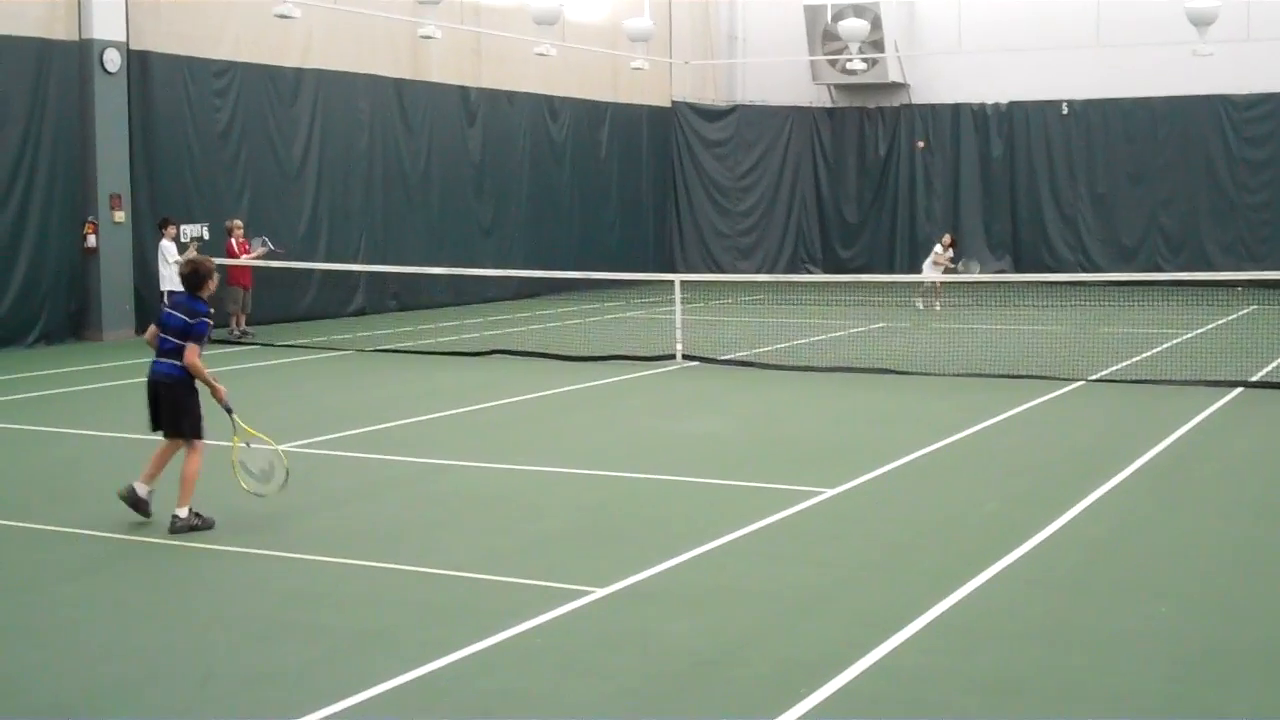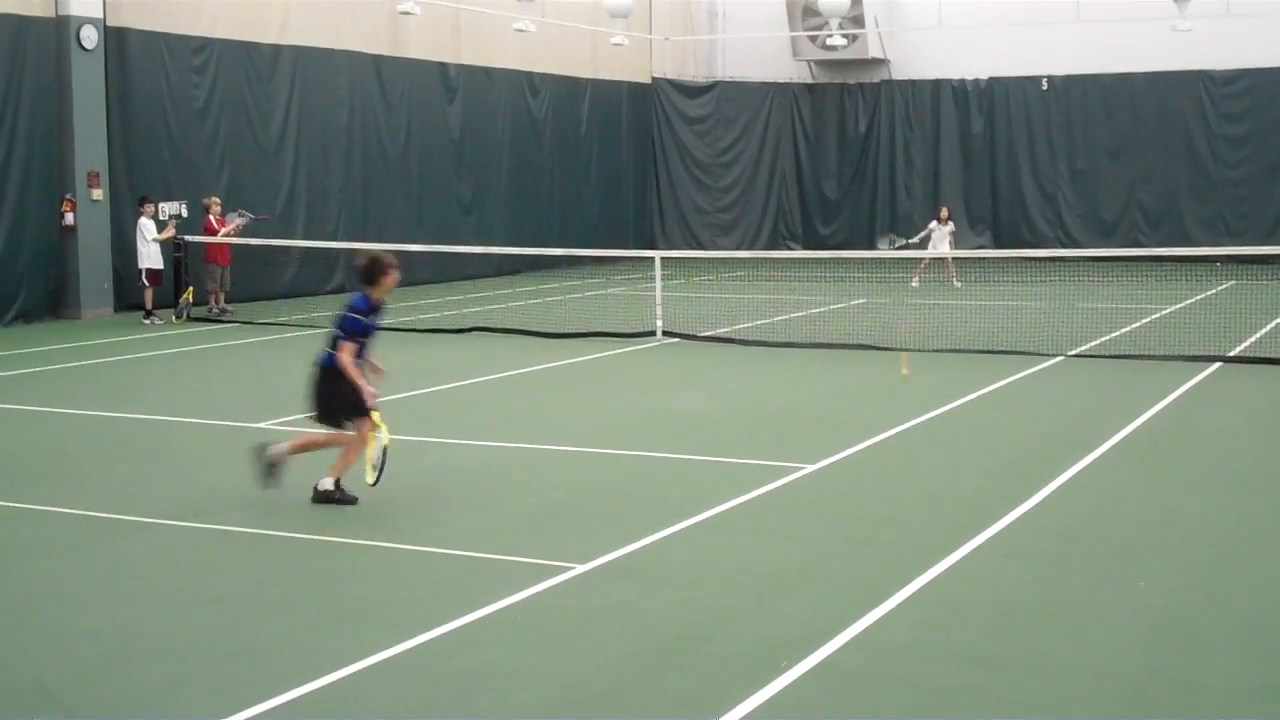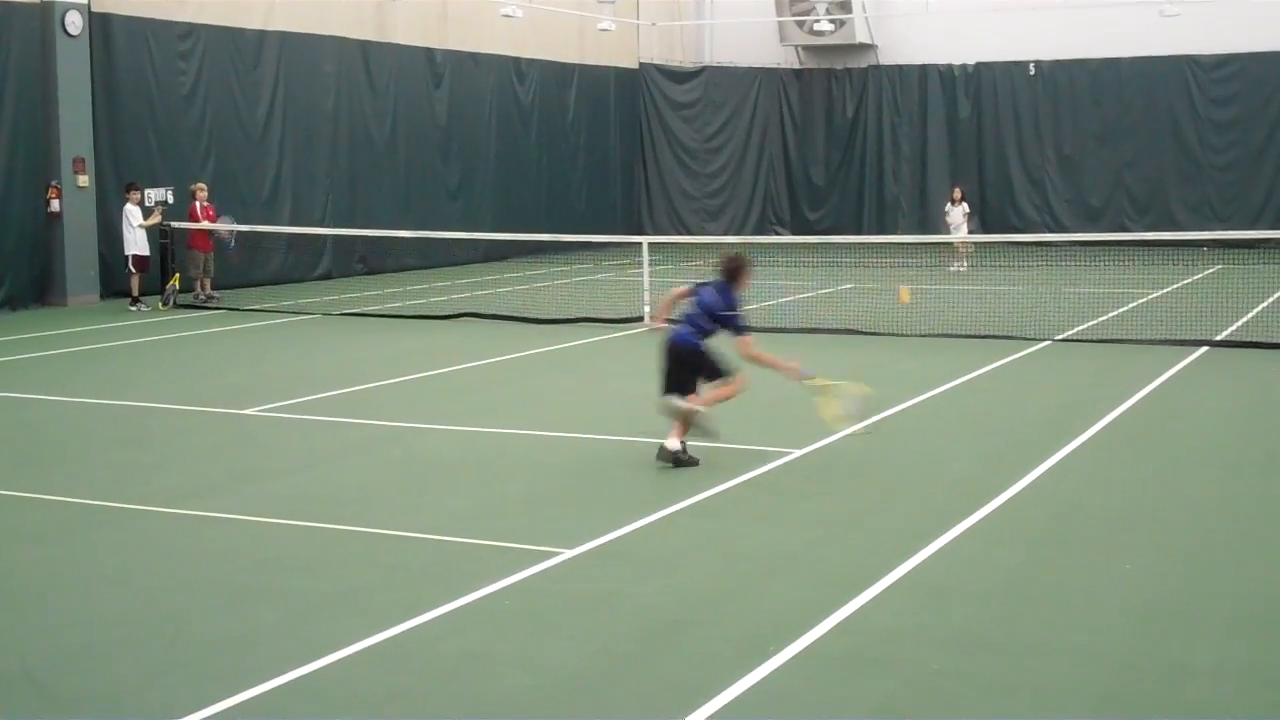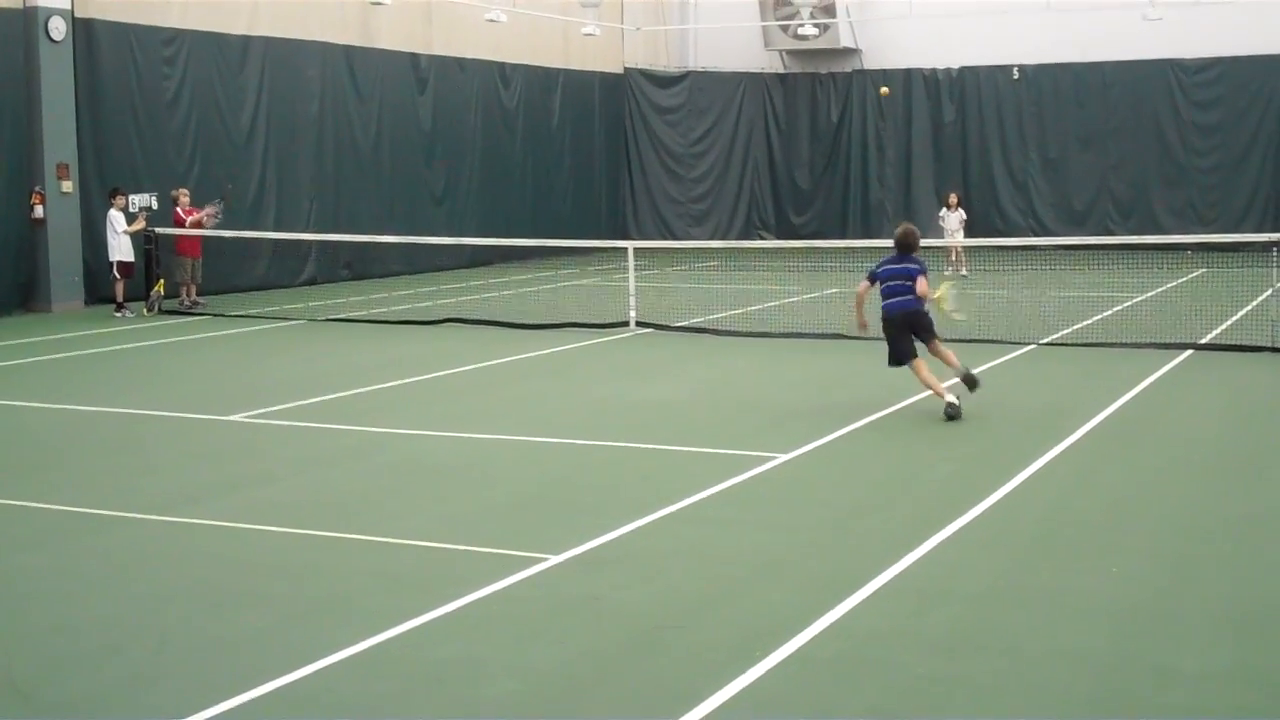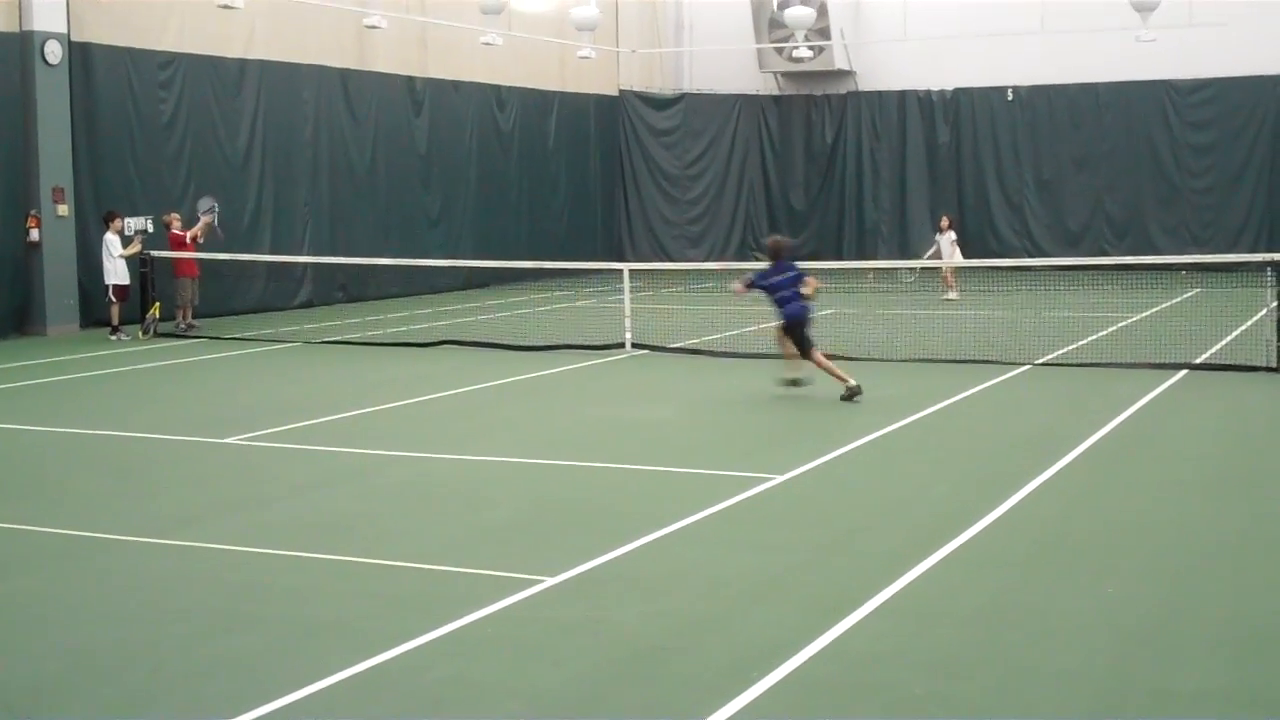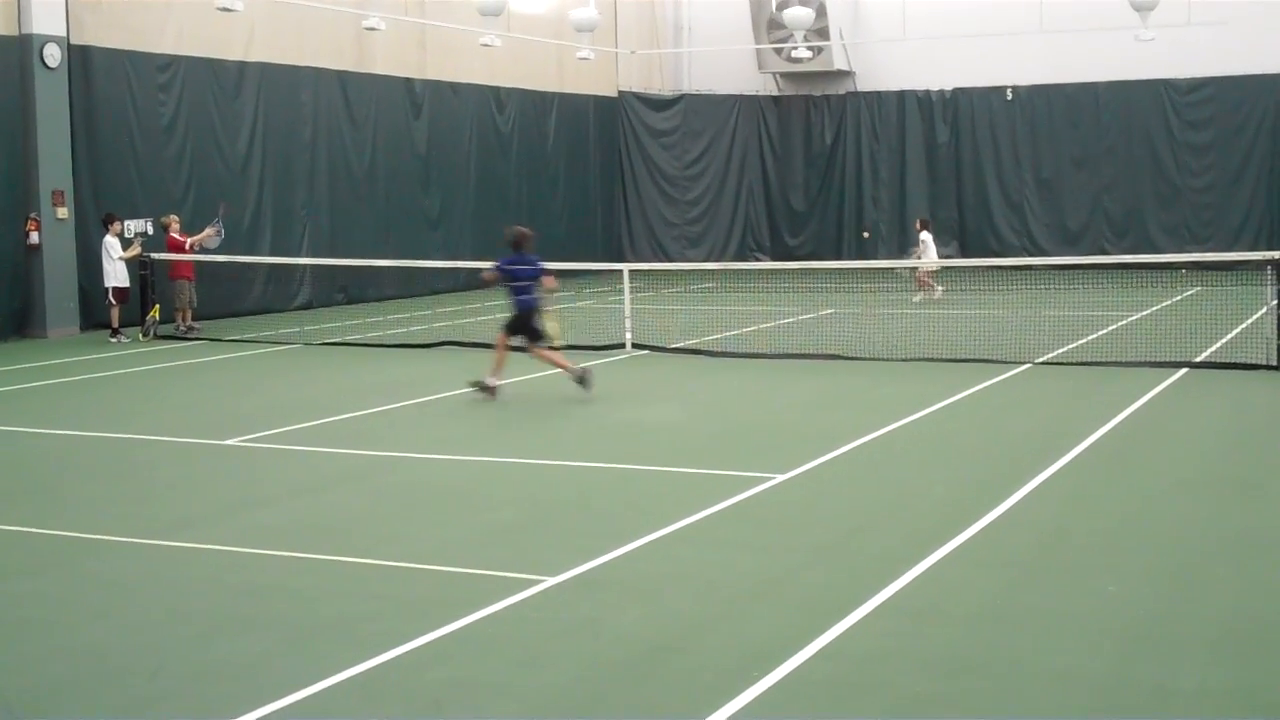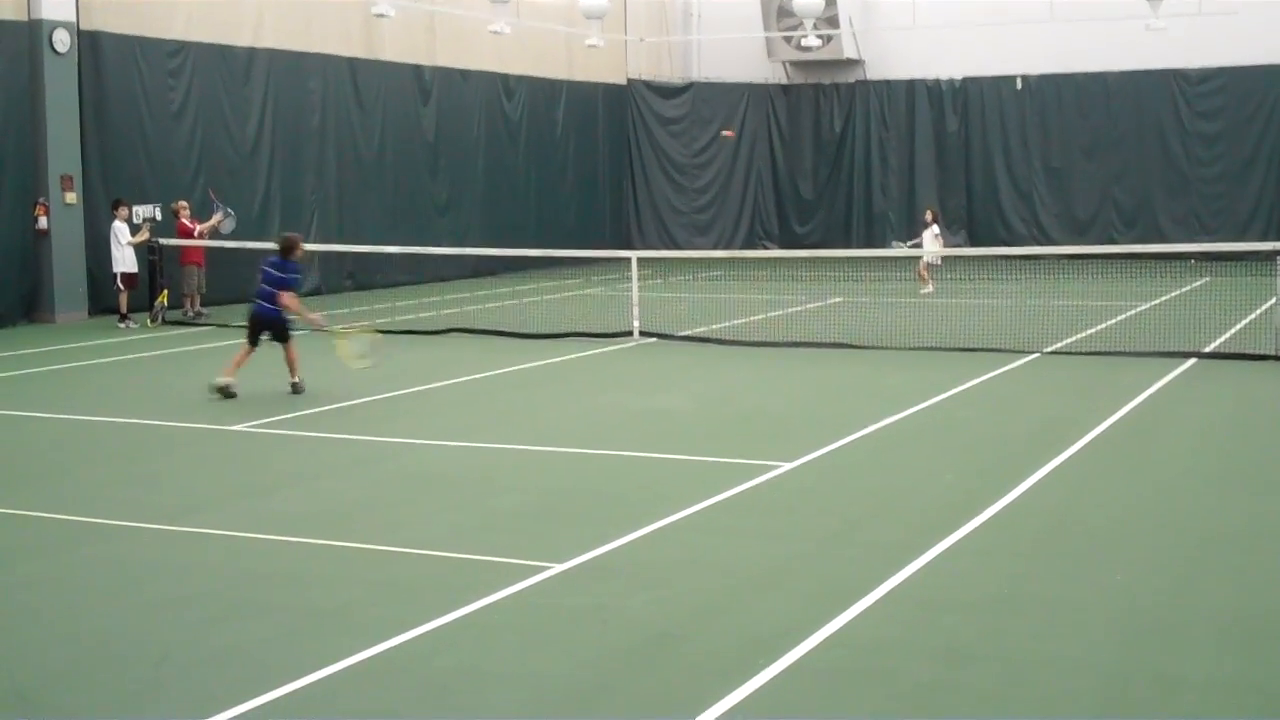
dt=0.7s
person 1, frame 1
left shoulder: (175, 301)
right shoulder: (202, 314)
left elbow: (150, 337)
right elbow: (192, 360)
right wrist: (213, 385)
left hip: (157, 378)
right hip: (177, 383)
left knee: (173, 440)
right knee: (194, 448)
left ankle: (139, 488)
right ankle: (182, 514)
person 1, frame 2
left shoulder: (372, 304)
right shoulder: (358, 310)
right elbow: (343, 357)
left wrist: (367, 361)
right wrist: (362, 386)
left hip: (348, 370)
right hip: (334, 371)
left knee: (365, 431)
right knee: (345, 435)
left ankle: (328, 485)
right ankle: (277, 452)
person 1, frame 3
left shoulder: (708, 287)
right shoulder: (728, 309)
left elbow: (675, 294)
right elbow: (748, 353)
left wrist: (659, 318)
right wrist: (784, 367)
left hip: (675, 344)
right hip: (690, 347)
left knee: (691, 400)
right knee: (736, 384)
left ankle: (673, 446)
right ankle: (691, 407)
person 1, frame 4
left shoulder: (882, 265)
right shoulder: (918, 265)
left elbow: (861, 291)
right elbow: (922, 291)
left wrist: (860, 317)
right wrist: (931, 296)
left hip: (890, 318)
right hip: (914, 313)
left knee: (918, 365)
right knee: (935, 346)
left ankle: (949, 399)
right ankle: (961, 371)
person 1, frame 5
left shoulder: (762, 276)
right shoulder: (793, 268)
left elbow: (738, 288)
right elbow: (813, 284)
left wrist: (746, 282)
right wrist: (807, 293)
left hip: (792, 319)
right hip: (803, 314)
left knee: (813, 356)
right knee: (781, 333)
left ankle: (851, 384)
right ankle: (794, 376)
person 1, frame 6
left shoulder: (506, 263)
right shoulder: (535, 262)
left elbow: (487, 277)
right elbow: (551, 286)
left hip: (524, 309)
right hip: (530, 306)
left knee: (538, 350)
right knee: (501, 340)
left ankle: (576, 372)
right ankle: (491, 382)
person 1, frame 7
left shoulder: (271, 262)
right shoulder: (293, 270)
left elbow: (261, 274)
right elbow: (286, 301)
right wrist: (309, 316)
left hip: (257, 313)
right hip: (273, 316)
left knee: (250, 347)
right knee: (287, 344)
left ankle: (224, 381)
right ankle: (295, 381)
